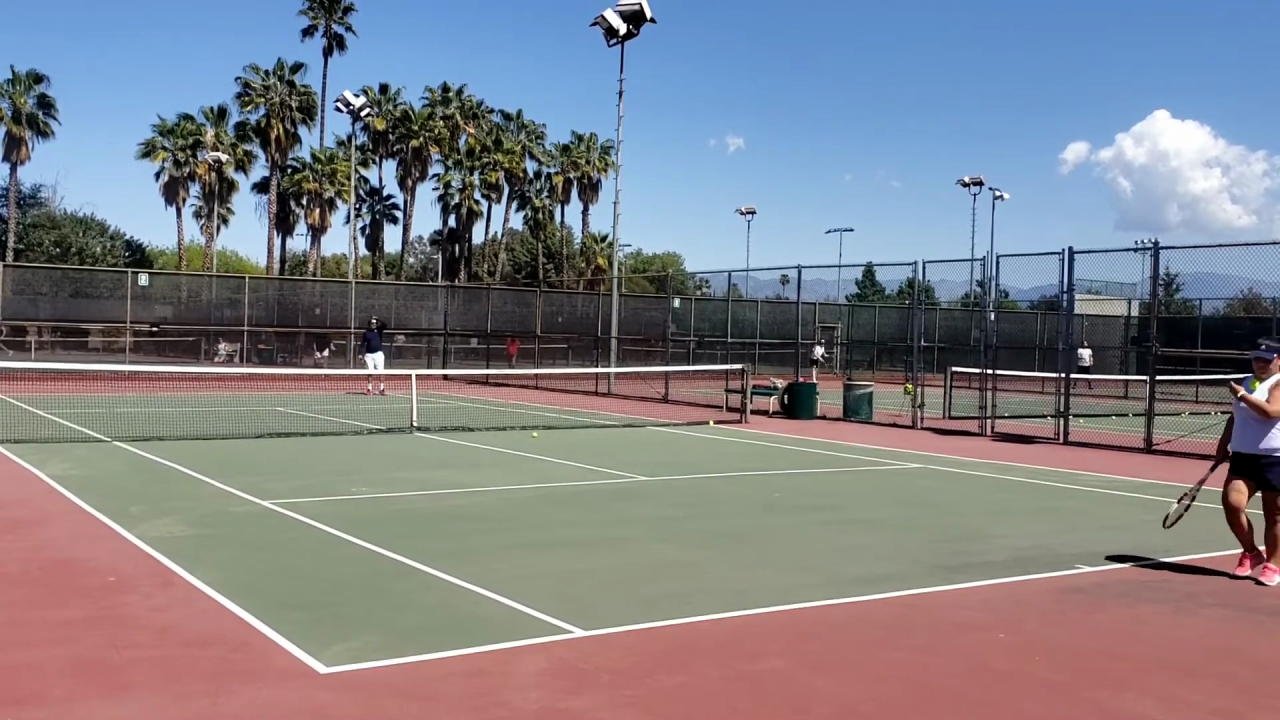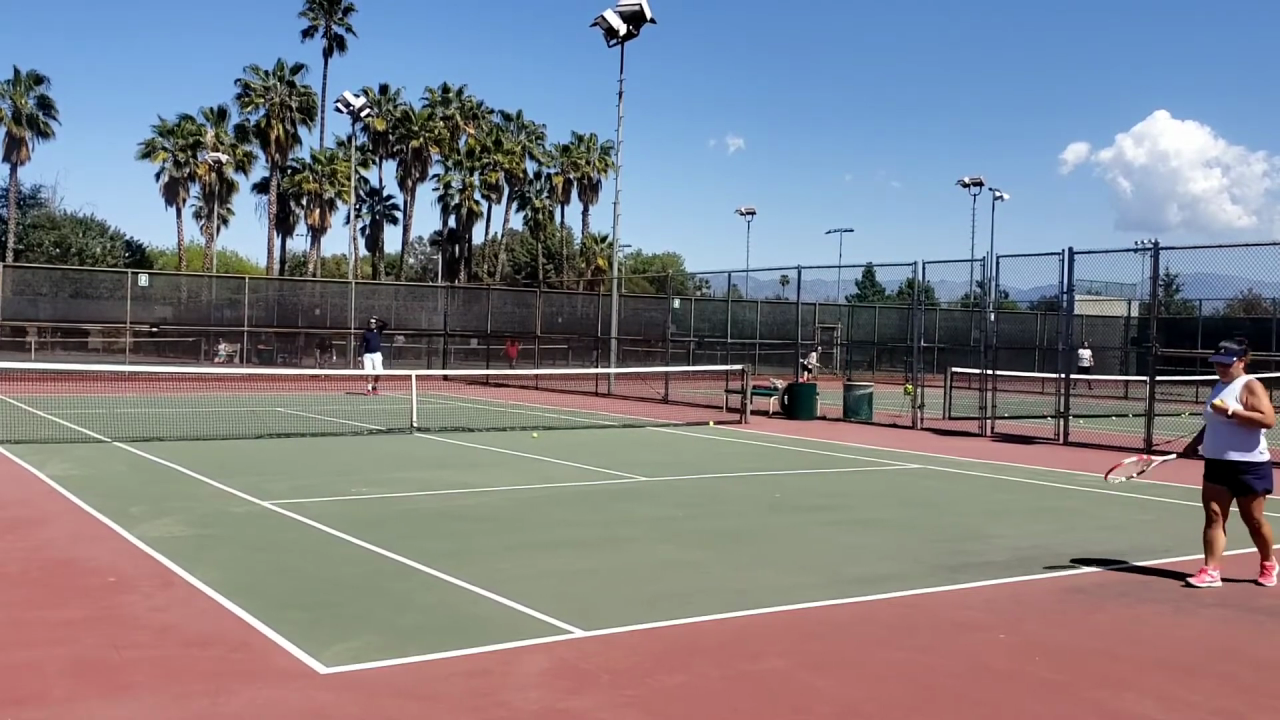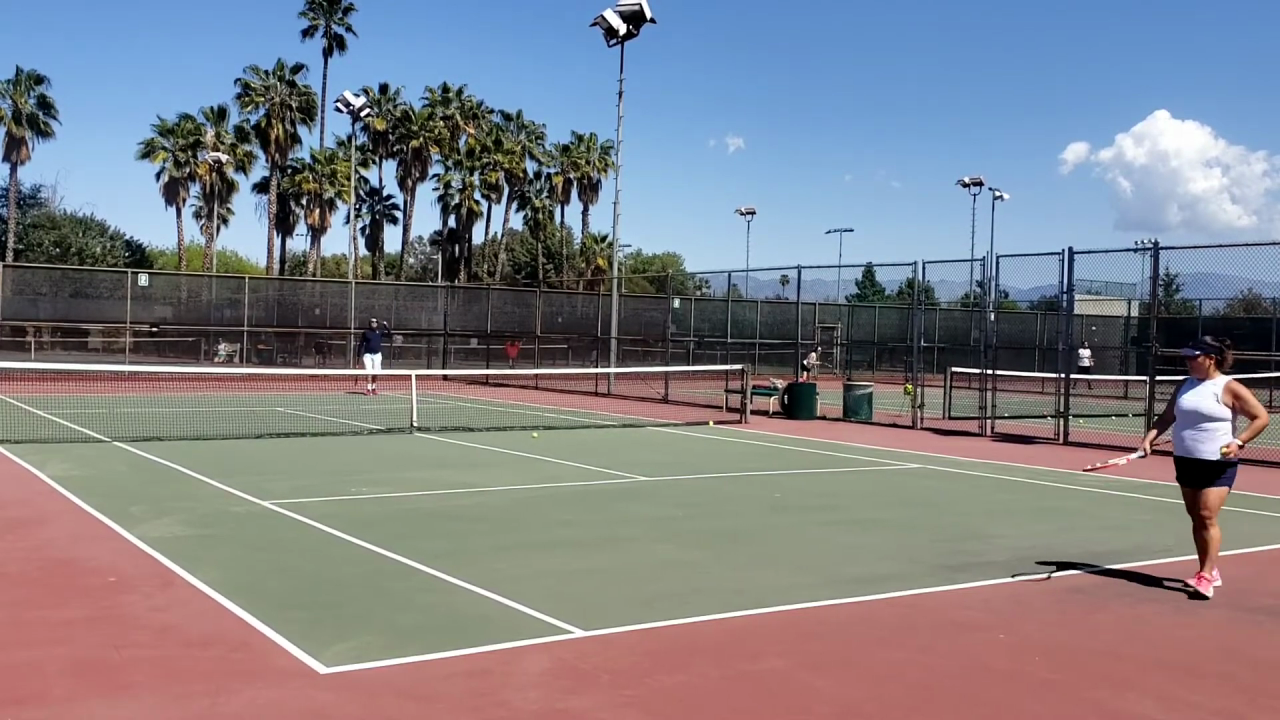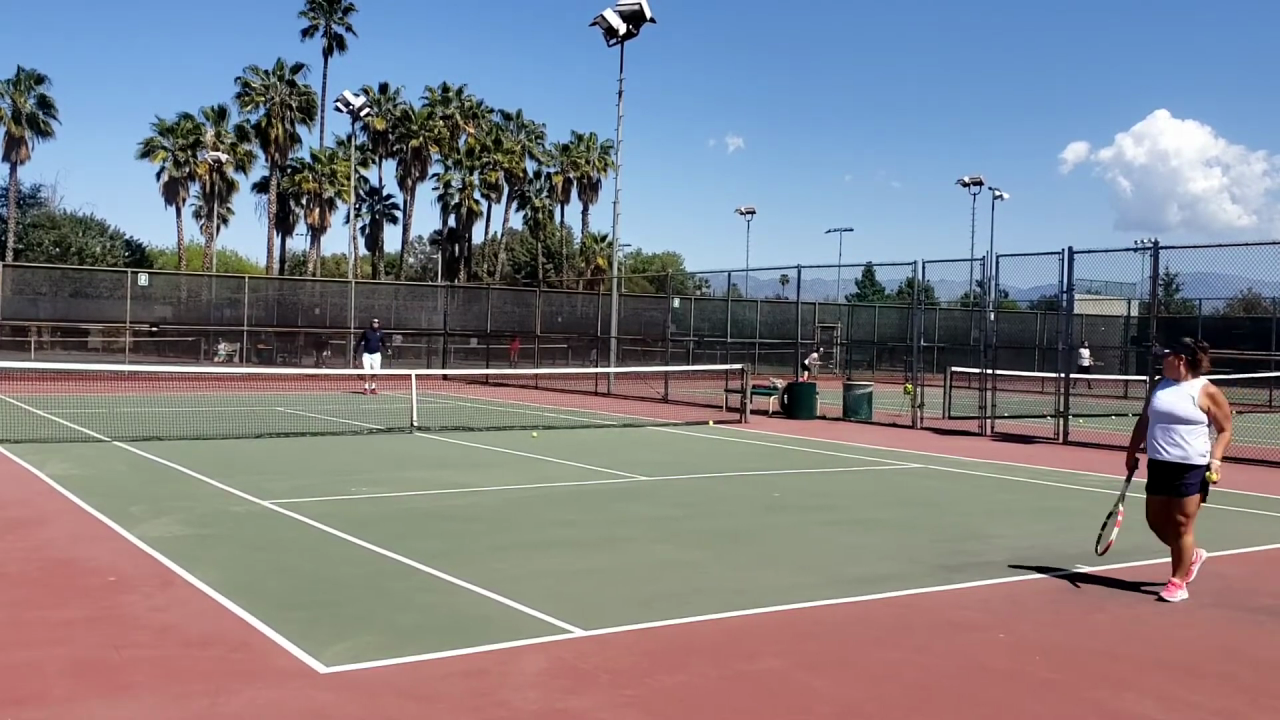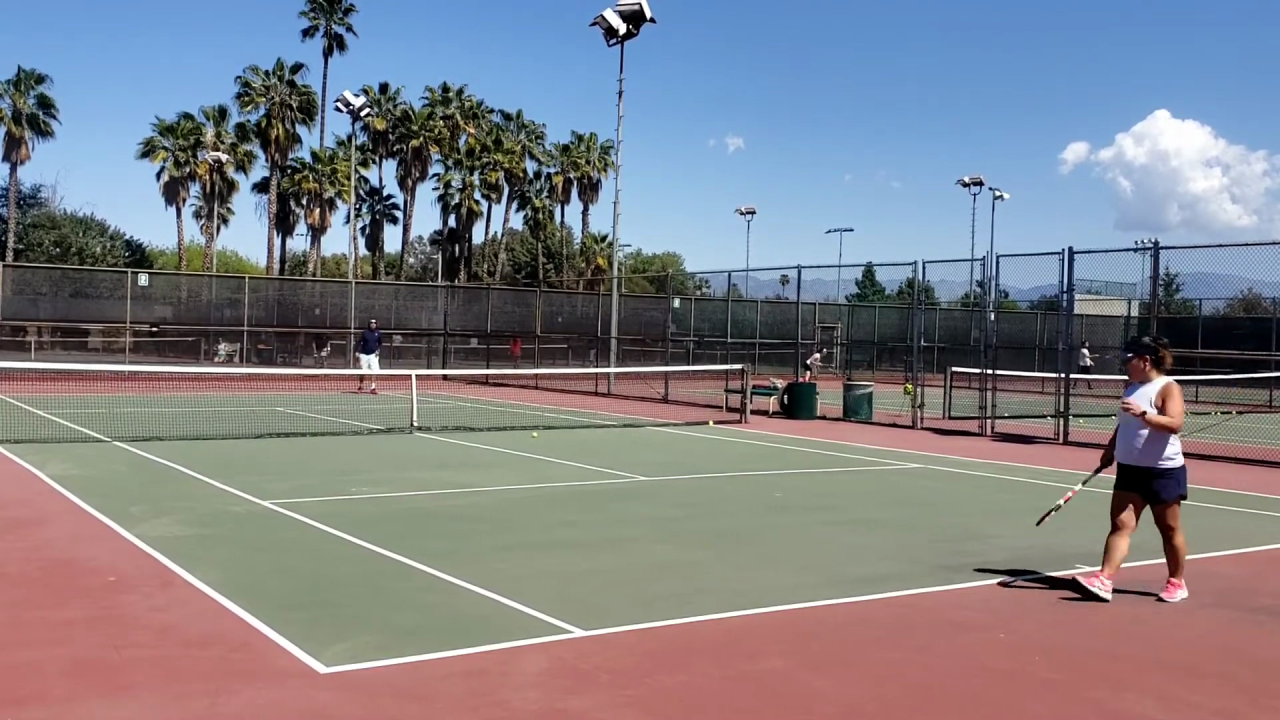
dt=0.3s
person 1, frame 1
right shoulder: (1247, 382)
right elbow: (1235, 418)
left wrist: (1243, 396)
right wrist: (1223, 445)
right hip: (1243, 457)
right knee: (1232, 505)
right ankle: (1251, 553)
person 1, frame 2
left shoulder: (1251, 386)
right shoulder: (1218, 388)
left elbow: (1268, 419)
left wrist: (1232, 411)
right wrist: (1195, 442)
left hip: (1249, 466)
right hip: (1216, 464)
left knee: (1253, 521)
right knee: (1213, 517)
left ankle: (1269, 562)
right ankle: (1210, 570)
person 1, frame 3
left shoulder: (1230, 388)
right shoulder: (1186, 385)
left elbow: (1262, 418)
right elbow: (1167, 416)
left wrist: (1238, 442)
right wrist: (1150, 436)
left hip: (1217, 465)
right hip: (1186, 462)
left knee: (1207, 516)
right knee: (1197, 517)
left ankle: (1206, 576)
right ankle: (1210, 572)
person 1, frame 4
left shoulder: (1207, 391)
right shoulder: (1161, 384)
left elbow: (1225, 429)
right elbow: (1144, 420)
left wrist: (1216, 458)
right wrist: (1132, 452)
left hip: (1190, 469)
right hip: (1158, 466)
left knee: (1181, 525)
right knee: (1158, 524)
left ankle: (1178, 582)
right ankle: (1193, 556)
person 1, frame 5
left shoulder: (1168, 389)
right shoulder: (1133, 387)
left elbow: (1175, 424)
left wrist: (1143, 414)
right wrist: (1110, 449)
left hip: (1162, 472)
right hip: (1129, 470)
left knee: (1169, 528)
right knee: (1120, 524)
left ankle: (1177, 582)
right ankle: (1104, 581)
